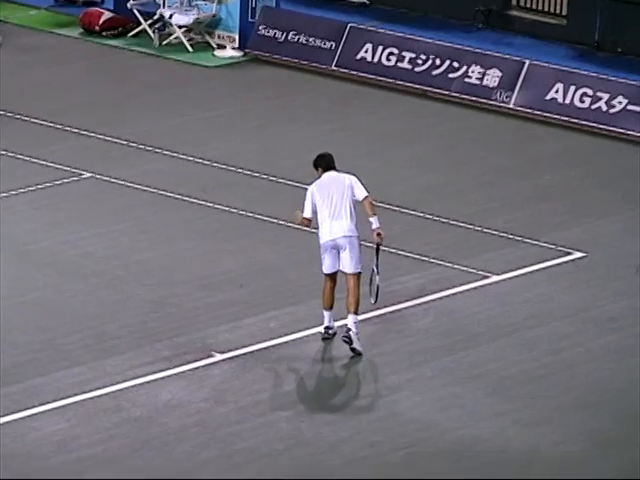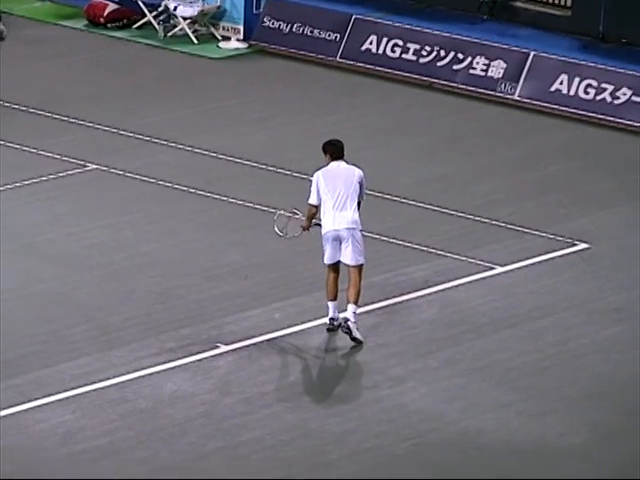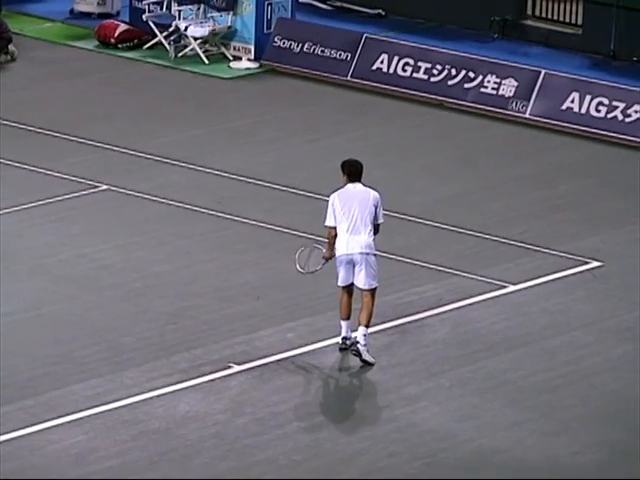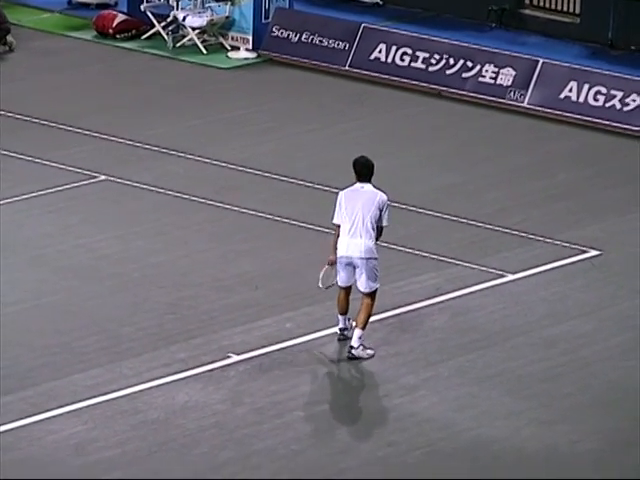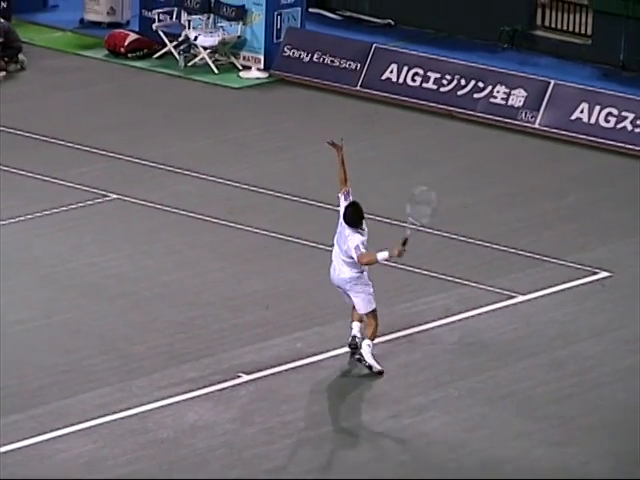
dt=1s
person 1, frame 1
left shoulder: (313, 188)
right shoulder: (349, 179)
left elbow: (307, 221)
right elbow: (367, 201)
left wrist: (299, 217)
right wrist: (376, 226)
left hip: (327, 237)
right hip: (347, 234)
left knee: (329, 280)
right knee: (353, 282)
left ankle: (328, 326)
right ankle: (351, 329)
person 1, frame 2
left shoulder: (319, 175)
right shoulder: (357, 173)
left elbow: (313, 209)
left wrist: (307, 222)
left hip: (329, 228)
right hip: (351, 226)
left knee: (332, 271)
right knee: (355, 273)
left ankle: (332, 317)
right ankle: (350, 319)
person 1, frame 3
left shoulder: (336, 197)
right shoulder: (373, 196)
left elbow: (332, 232)
right elbow: (376, 228)
left wrist: (329, 251)
left hip: (343, 250)
right hip: (364, 250)
left knee: (346, 292)
right knee: (368, 296)
left ankle: (345, 337)
right ankle: (361, 342)
person 1, frame 4
left shoulder: (344, 195)
right shoulder: (381, 198)
left elbow: (338, 228)
right elbow: (379, 230)
left wrist: (333, 252)
left hip: (344, 250)
right hip: (366, 252)
left knee: (344, 290)
right knee: (368, 298)
left ankle: (343, 328)
right ankle: (355, 345)
person 1, frame 5
left shoulder: (346, 212)
right shoulder: (355, 240)
left elbow: (343, 184)
right elbow: (364, 262)
left wrist: (341, 154)
right wrist: (390, 254)
left hip: (337, 275)
right hip: (353, 279)
left knee: (360, 305)
right knee: (371, 318)
left ankle: (355, 337)
right ankle: (366, 350)
